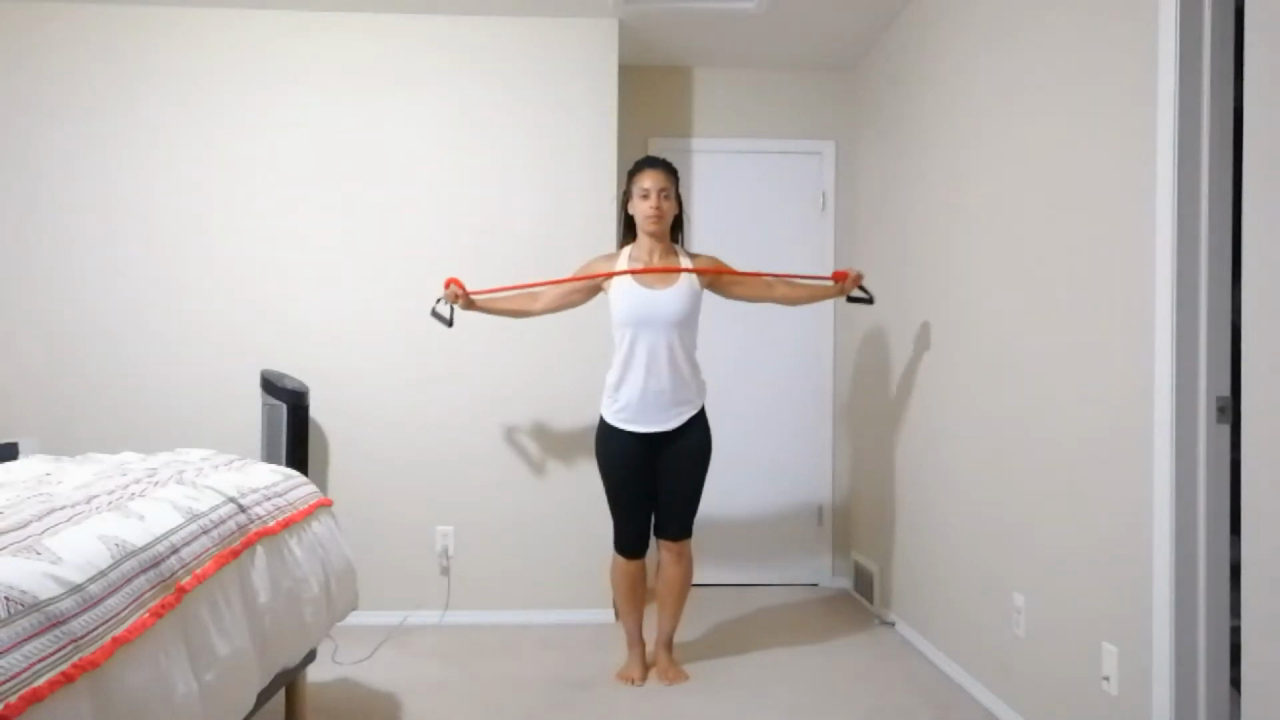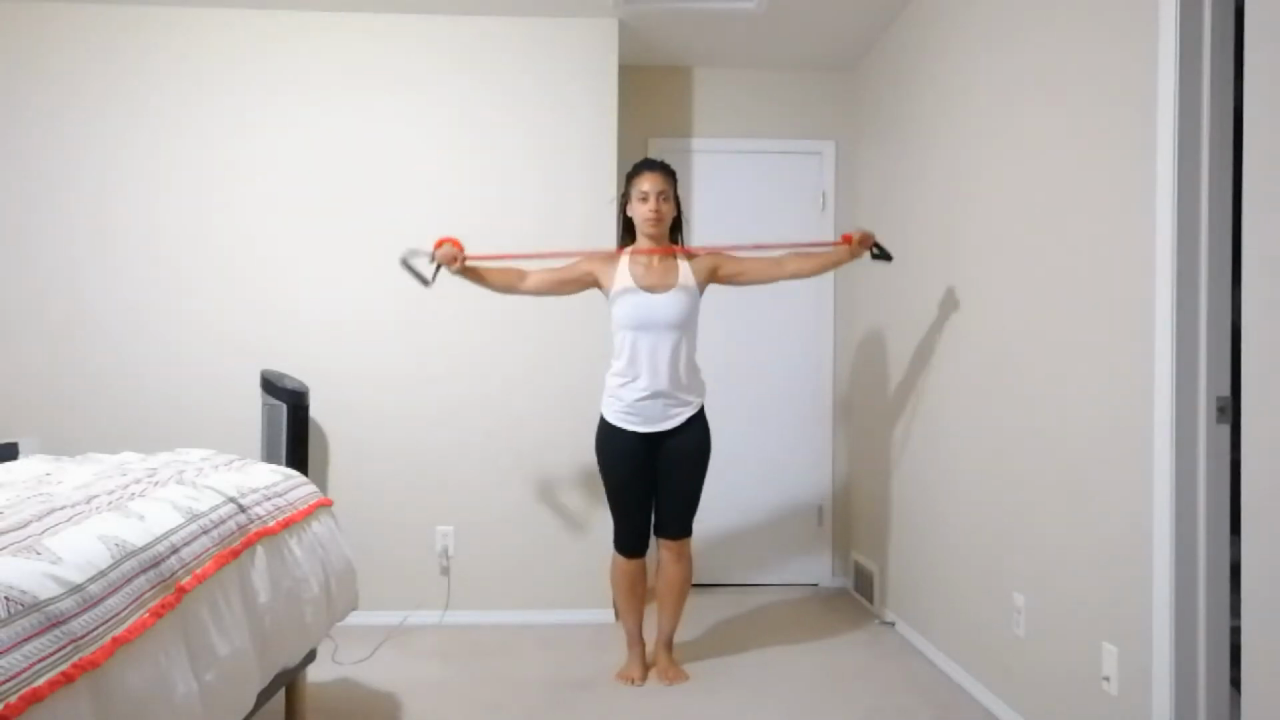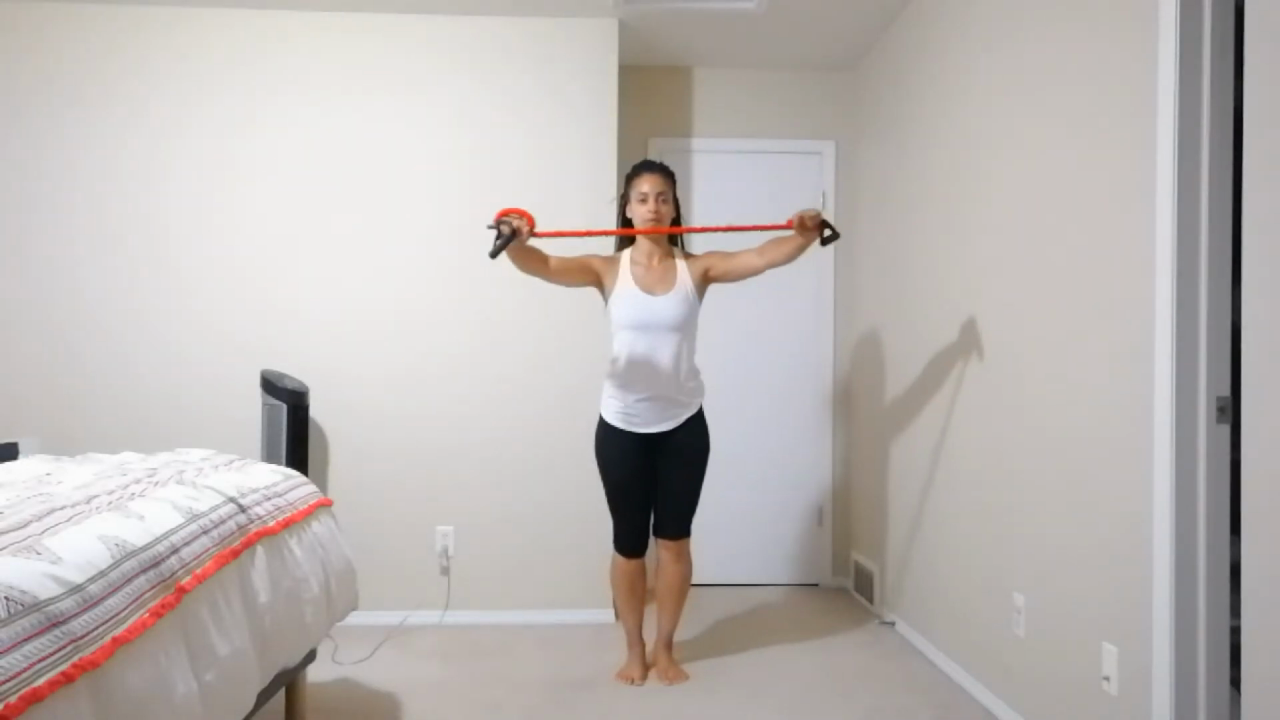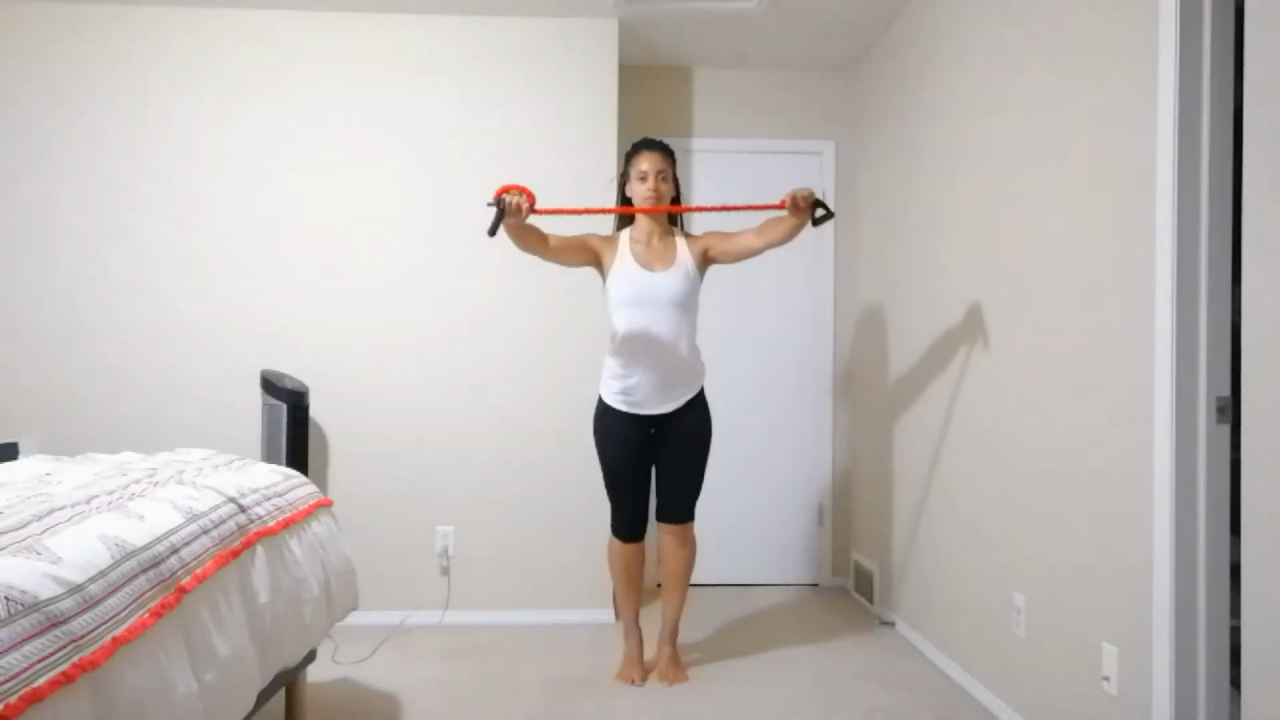
dt=0.5s
person 1, frame 1
left shoulder: (700, 268)
right shoulder: (606, 269)
left elbow: (772, 289)
right elbow: (539, 301)
left wrist: (833, 291)
right wrist: (473, 303)
left hip: (684, 426)
right hip: (623, 427)
left knee: (675, 541)
right knee: (629, 544)
left ankle: (665, 648)
right ankle: (634, 649)
person 1, frame 2
left shoulder: (701, 266)
right shoulder: (606, 268)
left elbow: (781, 267)
right elbow: (526, 282)
left wrist: (846, 254)
right wrist: (466, 270)
left hip: (684, 425)
right hip: (623, 426)
left knee: (675, 540)
right knee: (629, 543)
left ankle: (665, 649)
right ankle: (634, 649)
person 1, frame 3
left shoulder: (698, 268)
right shoulder: (606, 268)
left elbow: (764, 257)
right elbow: (541, 266)
left wrist: (804, 236)
right wrist: (516, 243)
left hip: (683, 425)
right hip: (622, 426)
left knee: (674, 540)
right knee: (628, 542)
left ankle: (664, 647)
right ankle: (634, 648)
person 1, frame 4
left shoulder: (698, 248)
right shoulder: (605, 249)
left elbow: (763, 238)
right elbow: (541, 245)
left wrist: (799, 215)
right wrist: (514, 221)
left hip: (685, 407)
right hip: (621, 408)
left knee: (677, 523)
right knee: (627, 527)
left ankle: (669, 644)
right ankle: (631, 645)
